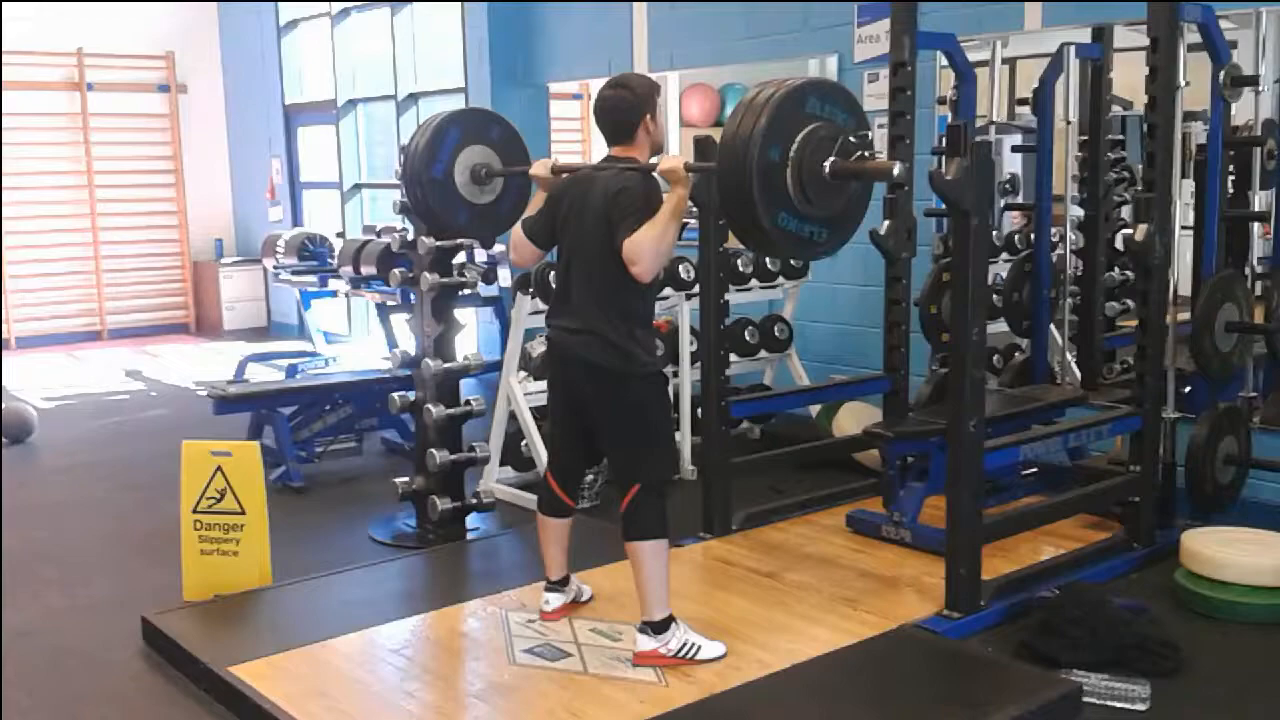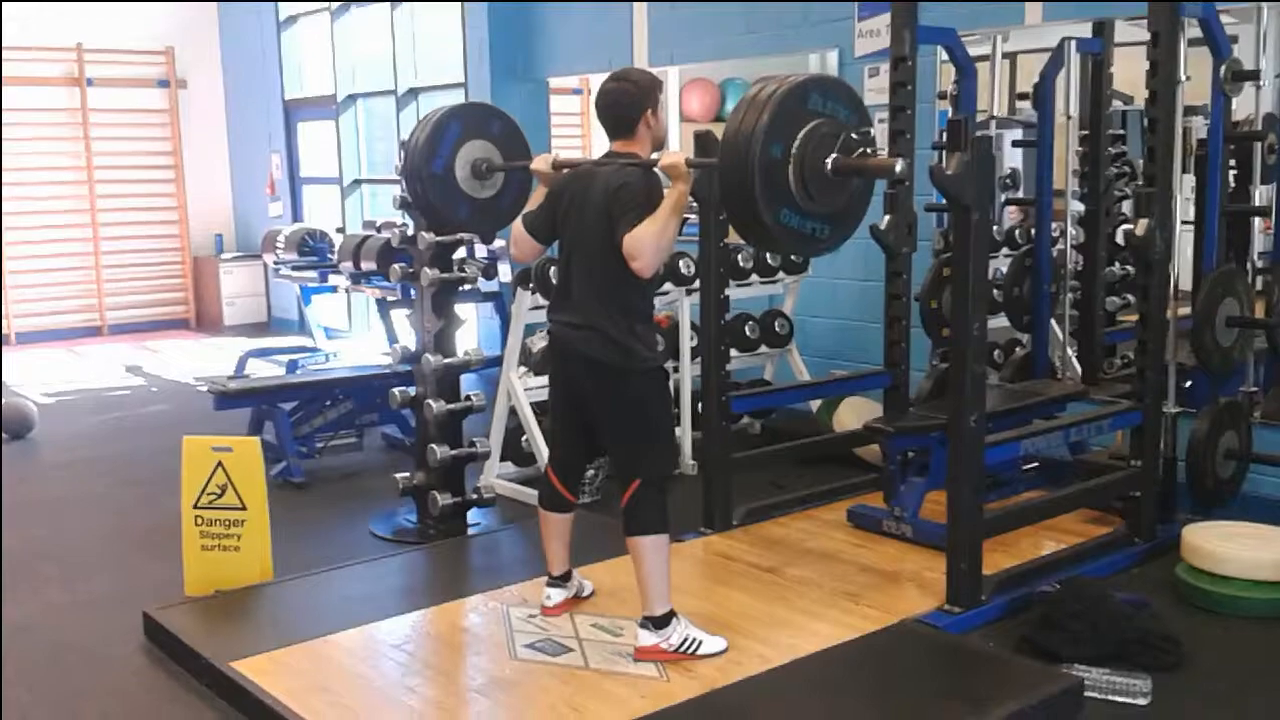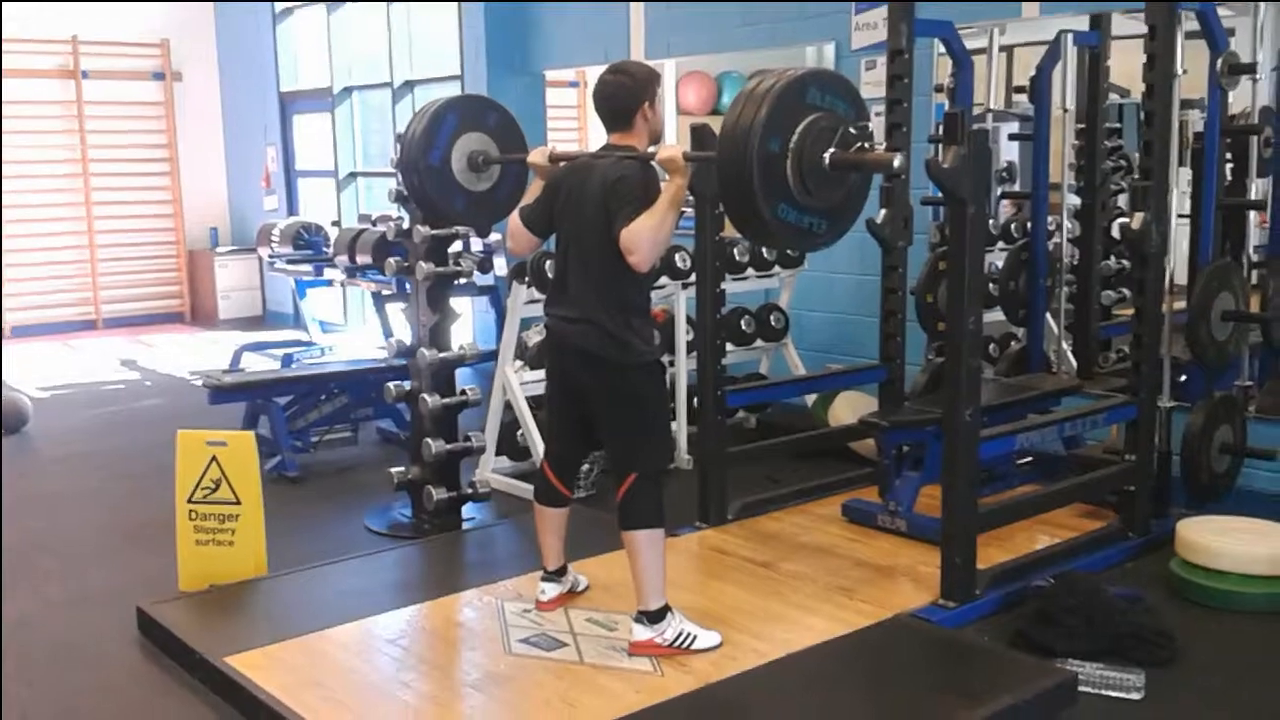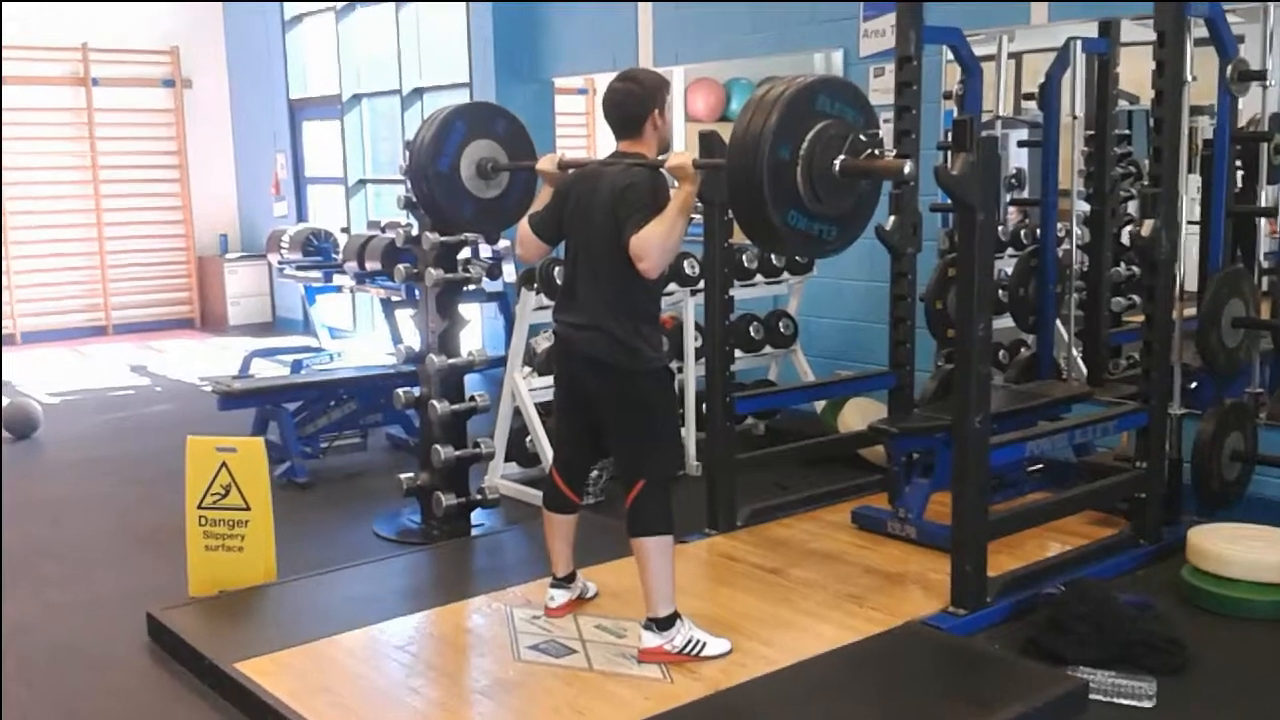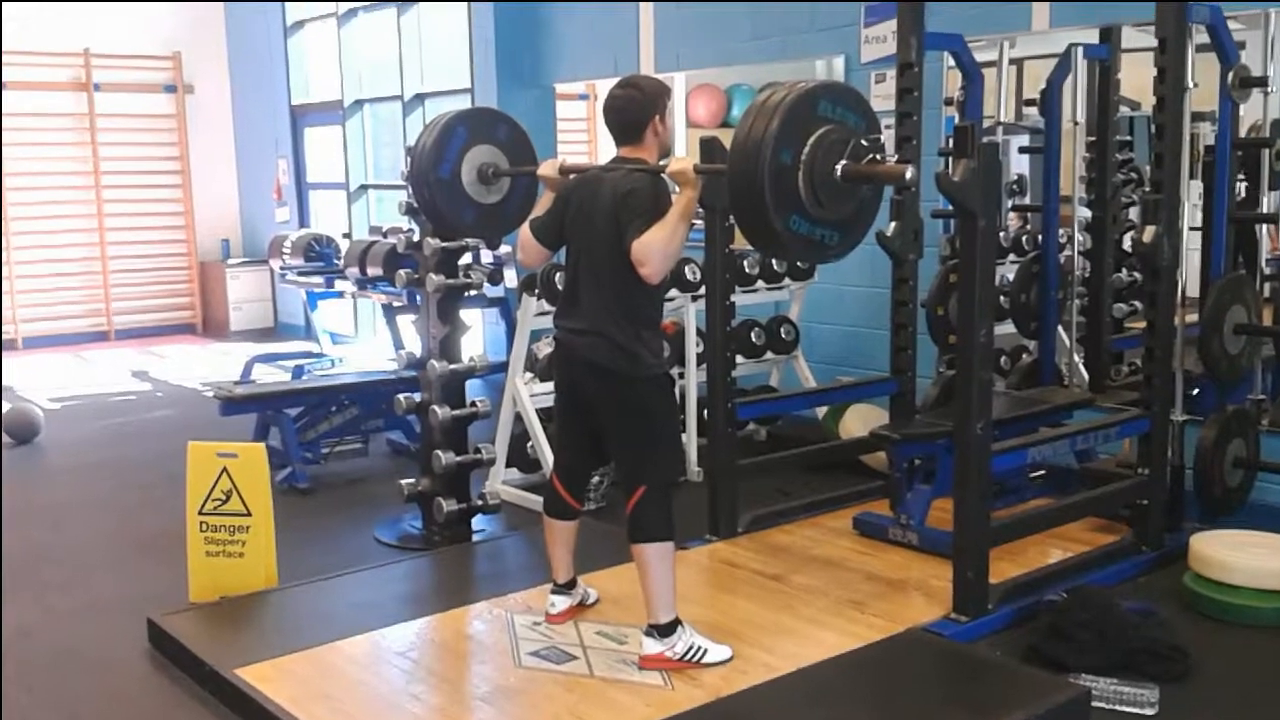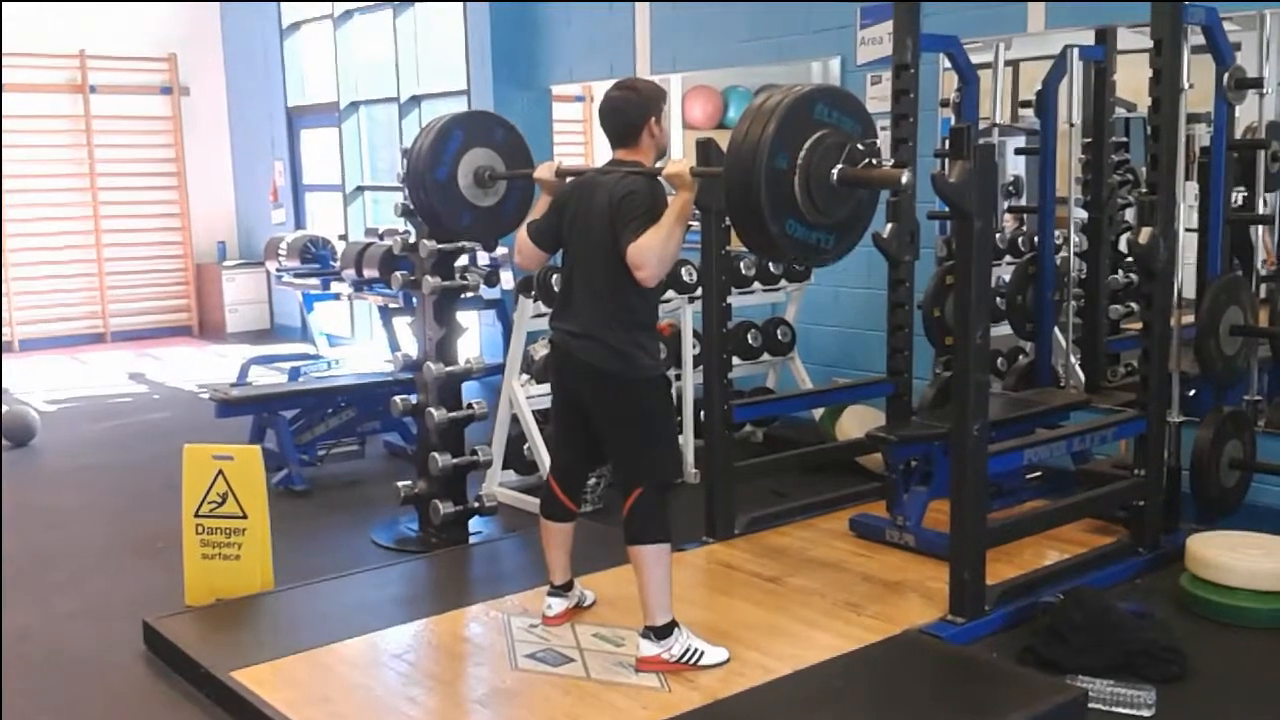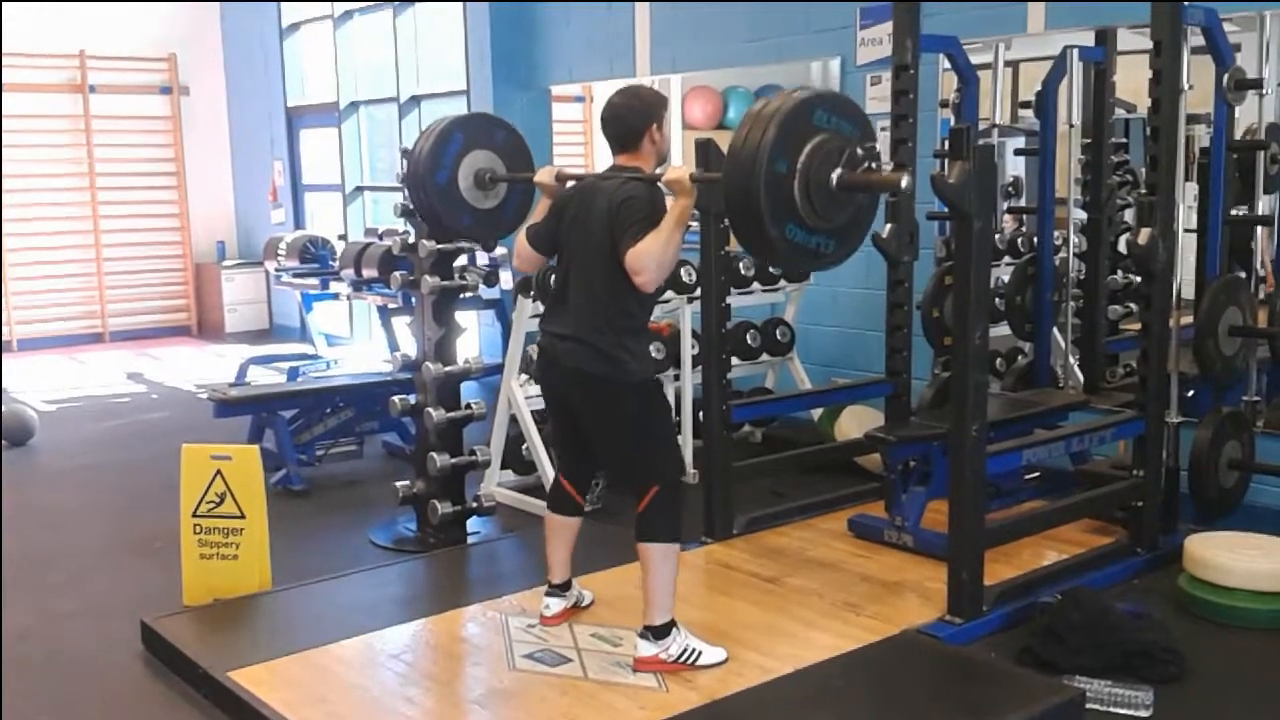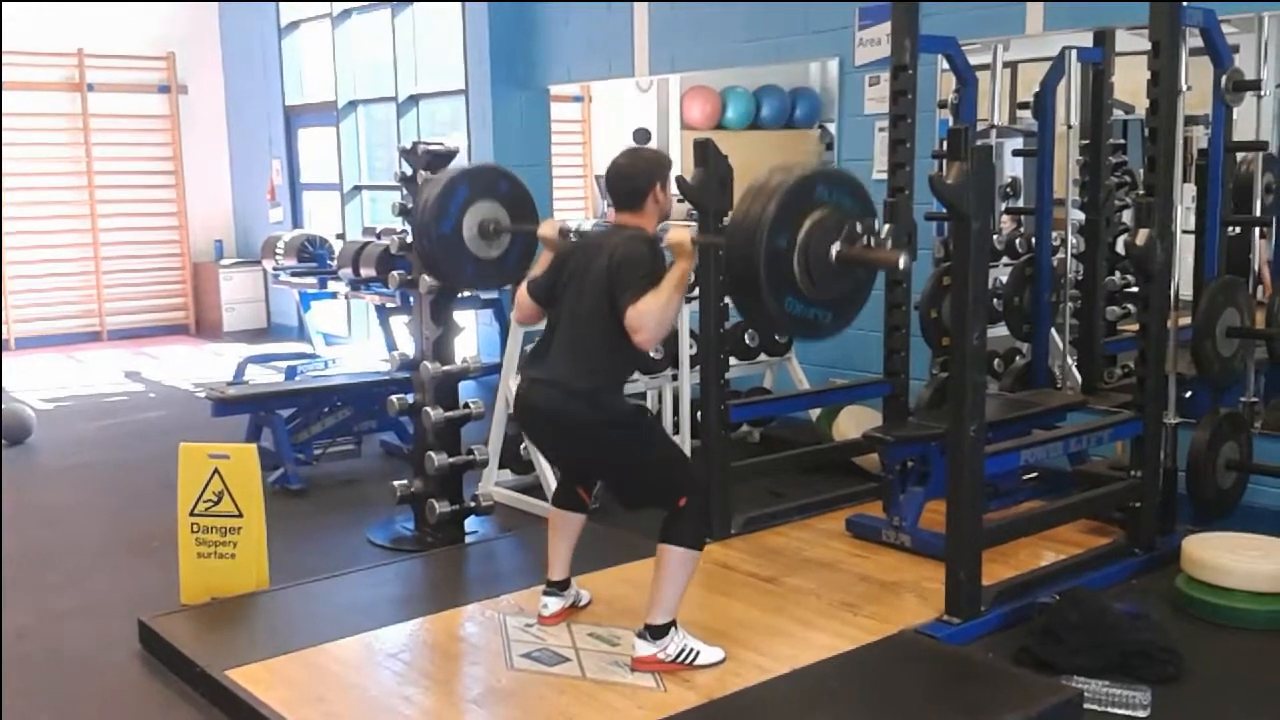
dt=0.3s
person 1, frame 1
left shoulder: (571, 186)
right shoulder: (635, 187)
left elbow: (519, 252)
right elbow: (642, 262)
left wrist: (540, 192)
right wrist: (678, 194)
left hip: (567, 351)
right hip: (619, 361)
left knee: (563, 468)
right knee: (644, 484)
left ankle: (557, 589)
right ankle: (658, 633)
person 1, frame 2
left shoulder: (572, 181)
right shoulder: (637, 182)
left elbow: (521, 247)
right elbow: (642, 258)
left wrist: (540, 187)
right wrist: (678, 189)
left hip: (569, 346)
right hip: (620, 357)
left knee: (564, 463)
right knee: (645, 479)
left ankle: (559, 583)
right ankle: (659, 627)
person 1, frame 3
left shoulder: (570, 174)
right shoulder: (634, 176)
left elbow: (517, 241)
right elbow: (639, 252)
left wrist: (537, 180)
right wrist: (676, 184)
left hip: (566, 340)
right hip: (618, 350)
left knee: (560, 457)
right knee: (641, 474)
left ankle: (554, 579)
right ankle: (654, 622)
person 1, frame 4
left shoulder: (578, 181)
right shoulder: (643, 183)
left elbow: (527, 247)
right elbow: (649, 258)
left wrist: (547, 186)
right wrist: (686, 189)
left hip: (574, 347)
right hip: (626, 357)
left knee: (569, 464)
right knee: (650, 480)
left ankle: (563, 585)
right ankle: (663, 629)
person 1, frame 5
left shoulder: (580, 187)
right shoulder: (644, 188)
left elbow: (527, 253)
right elbow: (650, 264)
left wrist: (547, 192)
right wrist: (687, 196)
left hip: (575, 352)
right hip: (626, 363)
left knee: (569, 470)
right knee: (650, 486)
left ankle: (564, 590)
right ankle: (665, 635)
person 1, frame 6
left shoulder: (577, 188)
right shoulder: (640, 190)
left elbow: (524, 255)
right elbow: (646, 265)
left wrist: (544, 194)
right wrist: (683, 197)
left hip: (571, 354)
right hip: (622, 365)
left knee: (565, 472)
right knee: (646, 489)
left ankle: (560, 593)
right ankle: (661, 638)
person 1, frame 7
left shoulder: (578, 192)
right shoulder: (638, 194)
left elbow: (522, 260)
right elbow: (645, 271)
left wrist: (546, 197)
right wrist: (682, 204)
left hip: (557, 357)
right hip: (608, 368)
left knee: (573, 473)
right knee: (660, 489)
left ankle: (558, 593)
right ankle: (660, 638)
person 1, frame 8
left shoulder: (580, 247)
right shoulder: (638, 251)
left elbow: (523, 311)
right elbow: (645, 330)
left wrist: (548, 251)
right wrist: (682, 264)
left hip: (534, 399)
right hip: (587, 408)
left knee: (579, 473)
right knee: (689, 500)
left ankle: (556, 592)
right ankle: (657, 638)
